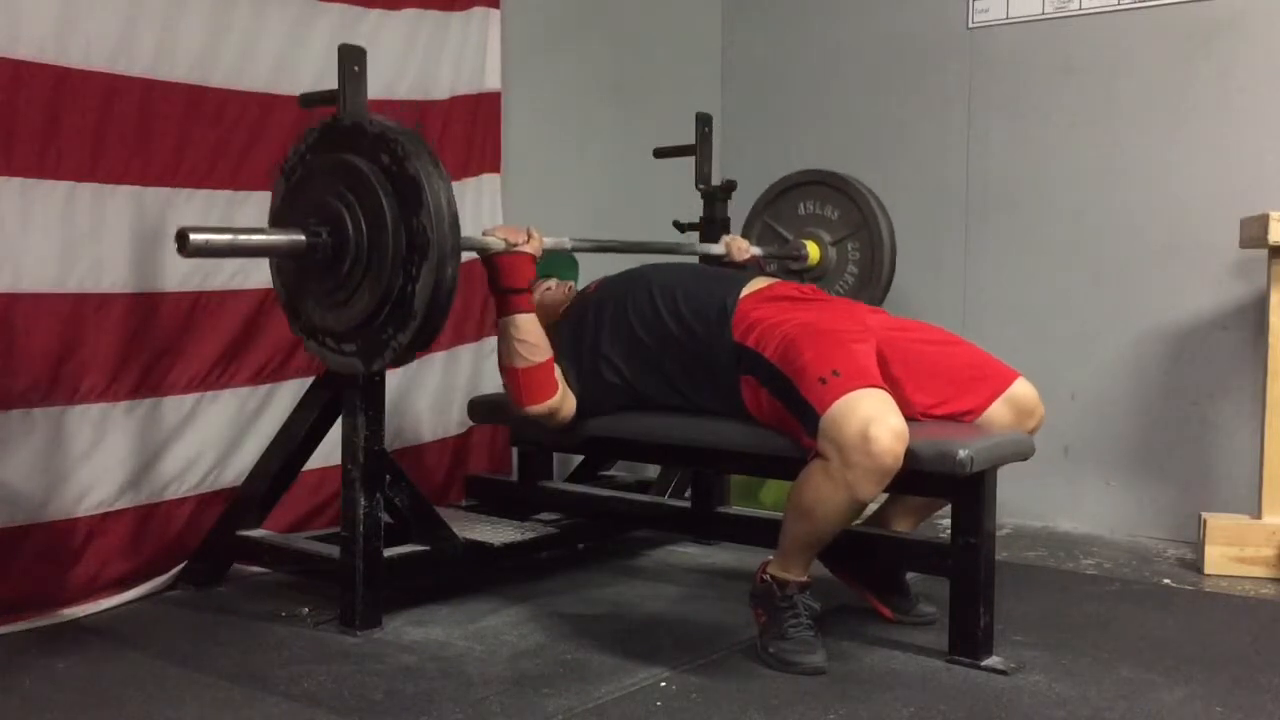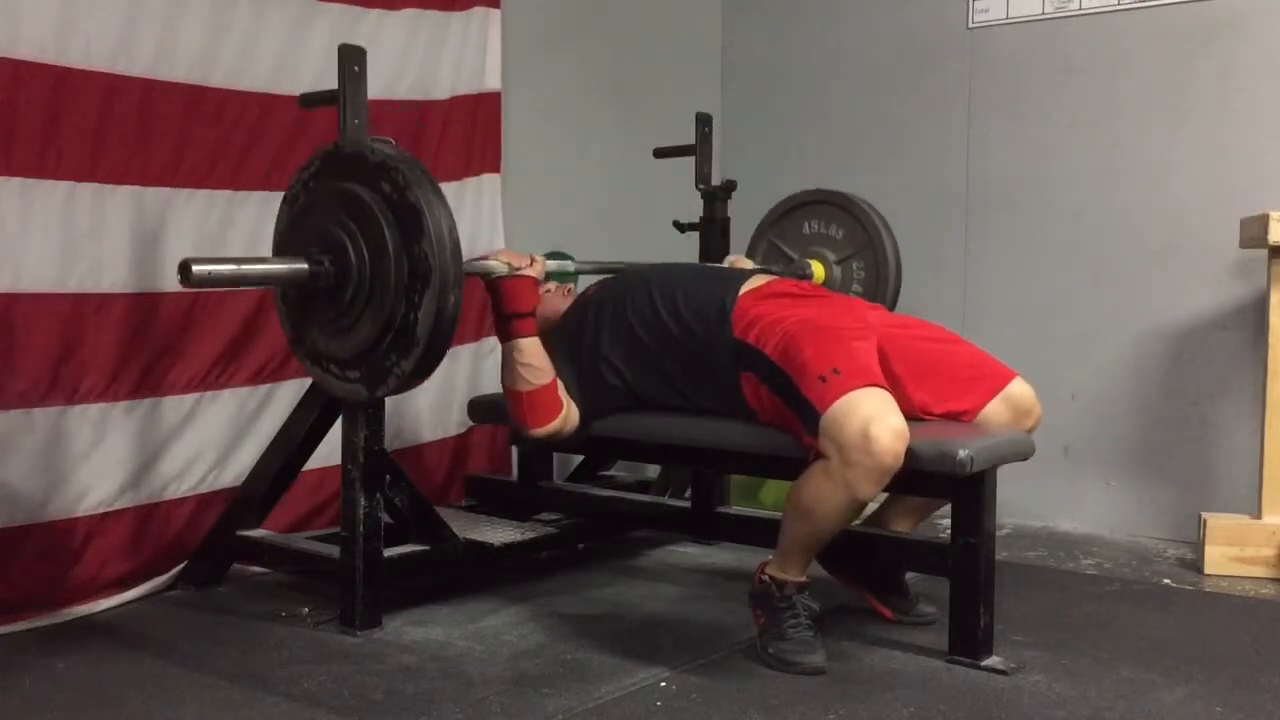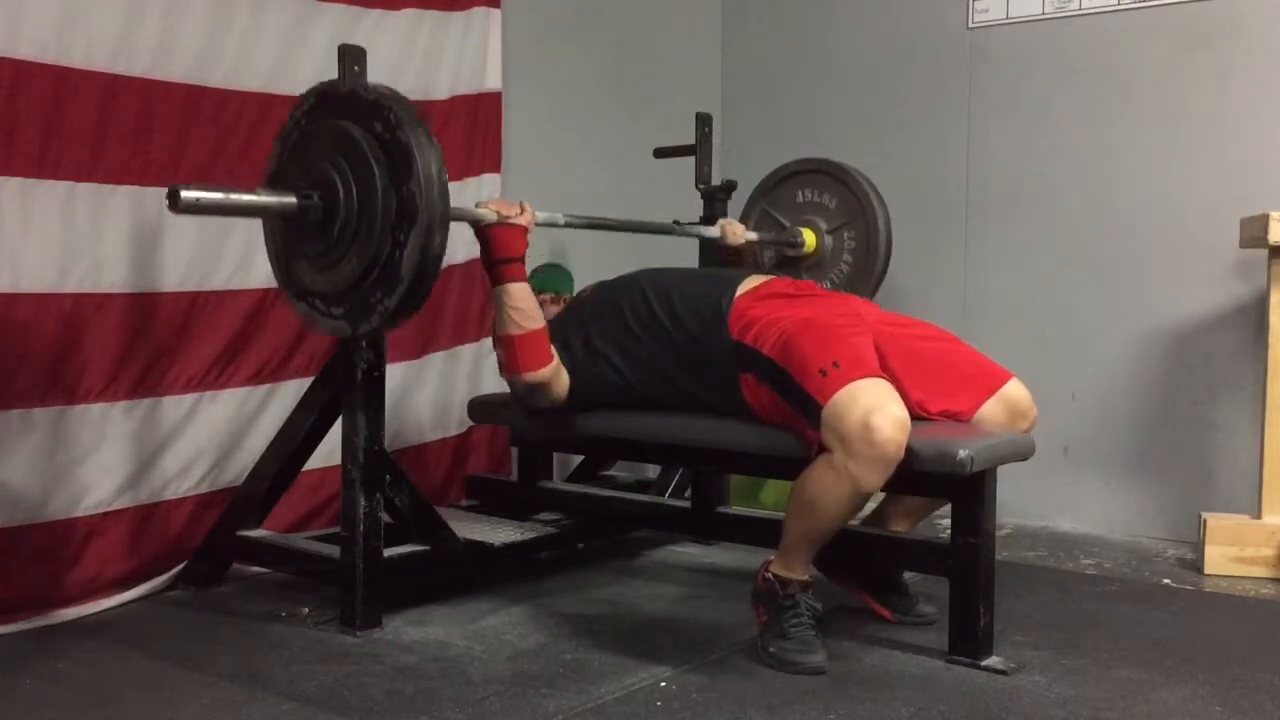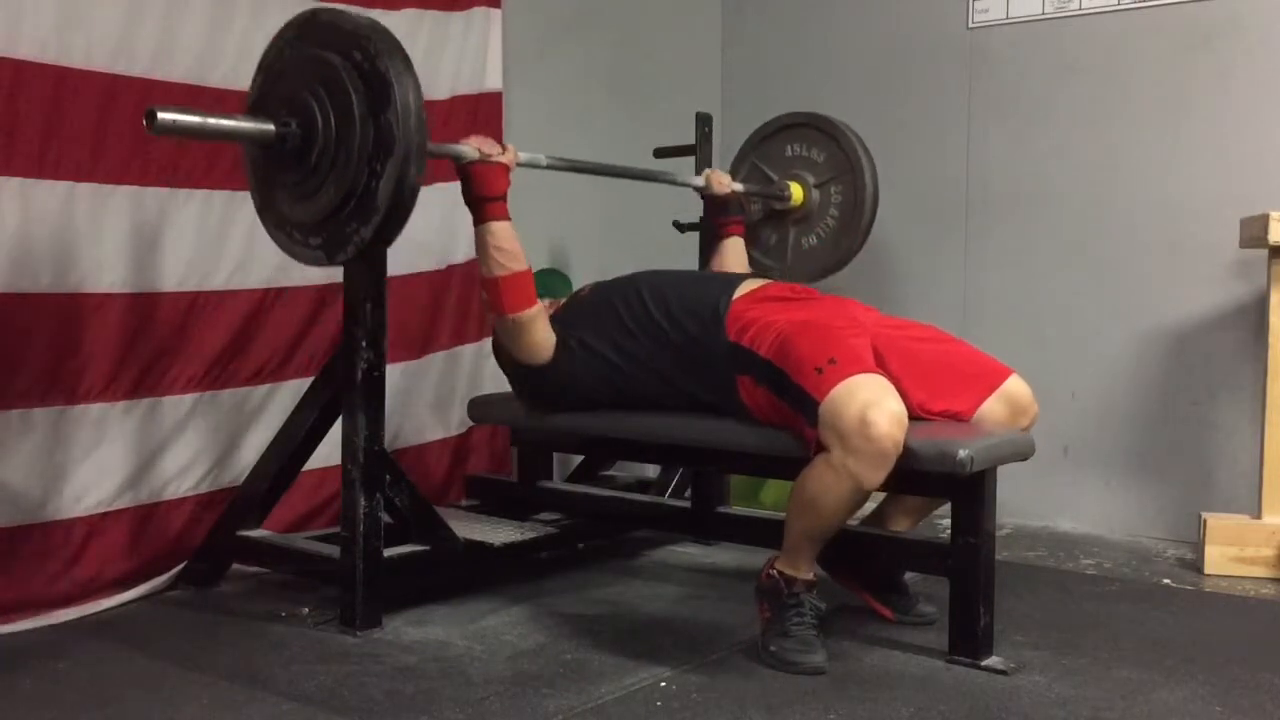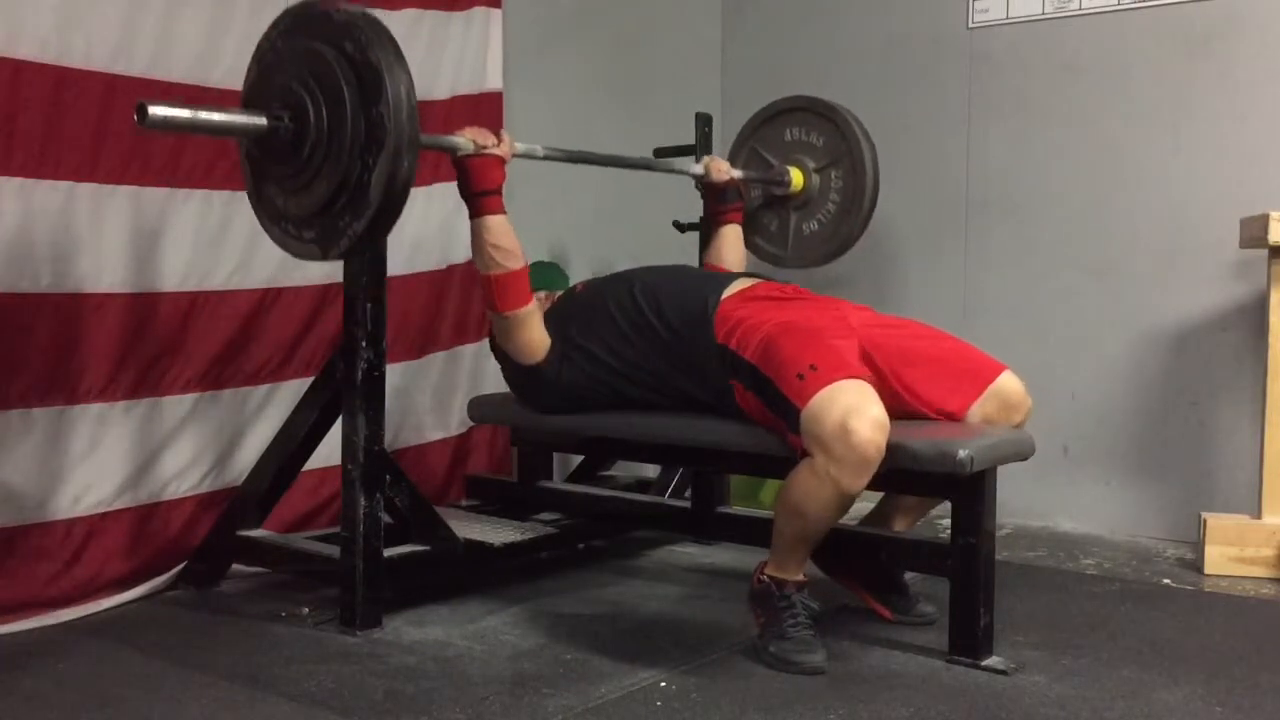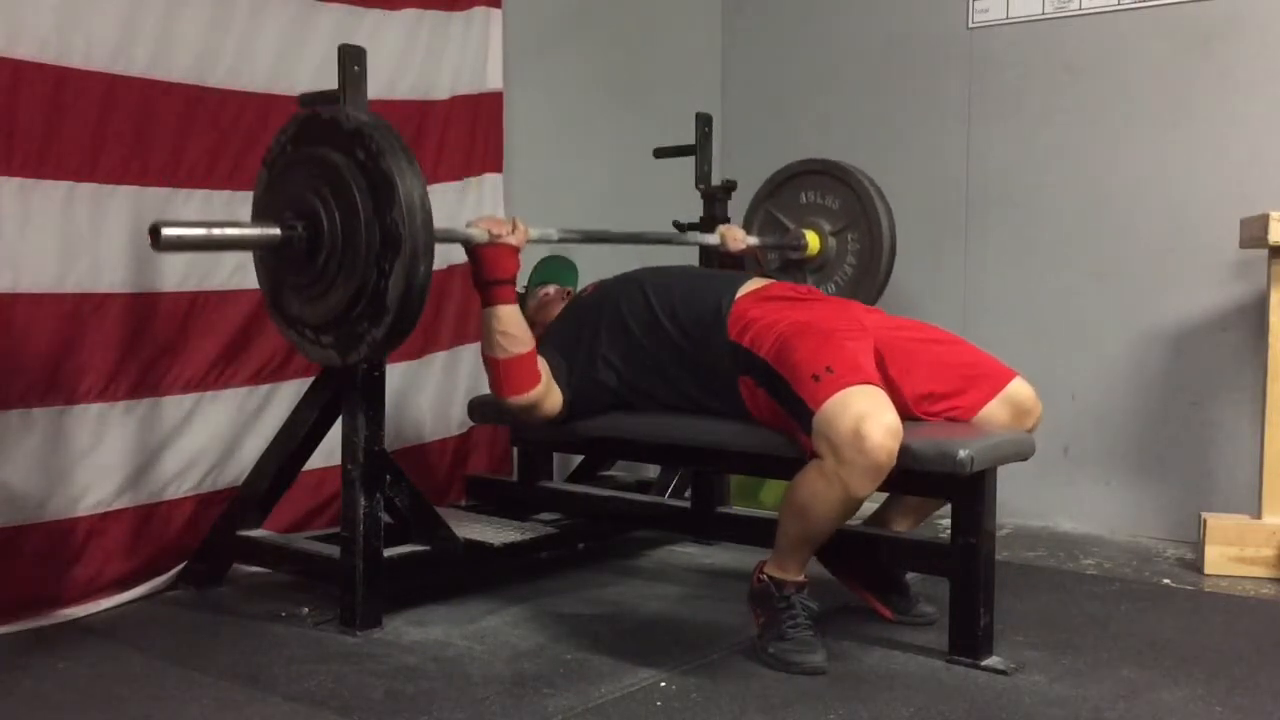
dt=0.3s
person 1, frame 1
left shoulder: (623, 313)
right shoulder: (560, 349)
right elbow: (539, 402)
left wrist: (744, 266)
right wrist: (511, 280)
left knee: (1017, 411)
right knee: (873, 442)
left ankle: (870, 553)
right ankle: (782, 585)
person 1, frame 2
left shoulder: (606, 319)
right shoulder: (556, 351)
right elbow: (542, 420)
left wrist: (750, 280)
right wrist: (514, 302)
left knee: (1015, 410)
right knee: (873, 443)
left ankle: (871, 550)
right ankle: (782, 586)
person 1, frame 3
left shoulder: (602, 320)
right shoulder: (564, 356)
right elbow: (530, 371)
right wrist: (506, 258)
left knee: (1010, 411)
right knee: (877, 432)
left ankle: (869, 551)
right ankle: (784, 585)
person 1, frame 4
left shoulder: (601, 325)
right shoulder: (552, 366)
left elbow: (721, 289)
right elbow: (511, 311)
left wrist: (727, 212)
right wrist: (487, 197)
left knee: (1011, 408)
right knee: (875, 428)
left ankle: (868, 551)
right ankle: (788, 584)
person 1, frame 5
left shoulder: (600, 316)
right shoulder: (547, 363)
left elbow: (721, 278)
right elbow: (505, 304)
left wrist: (725, 200)
right wrist: (484, 190)
left knee: (1004, 405)
right knee: (854, 436)
left ankle: (866, 556)
right ankle: (780, 585)
person 1, frame 6
left shoulder: (610, 319)
right shoulder: (554, 354)
right elbow: (521, 392)
left wrist: (742, 261)
right wrist: (497, 280)
left knee: (1015, 408)
right knee: (868, 438)
left ankle: (873, 550)
right ankle: (780, 585)
